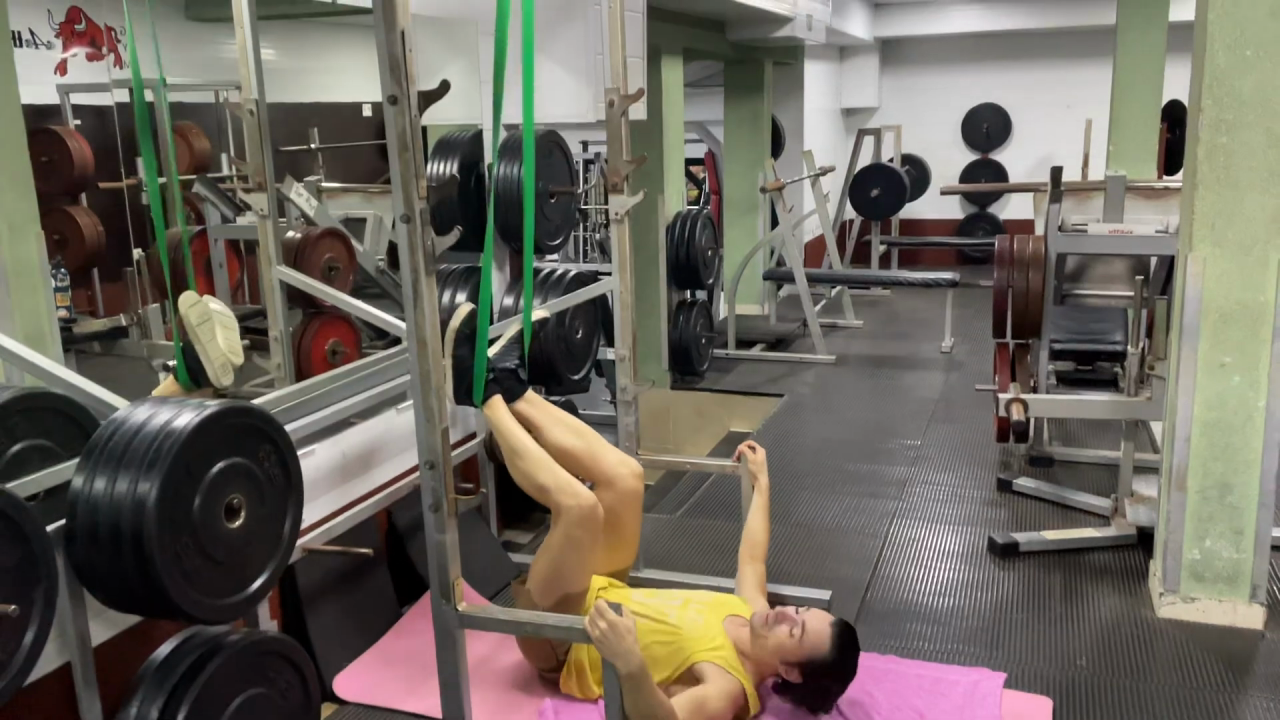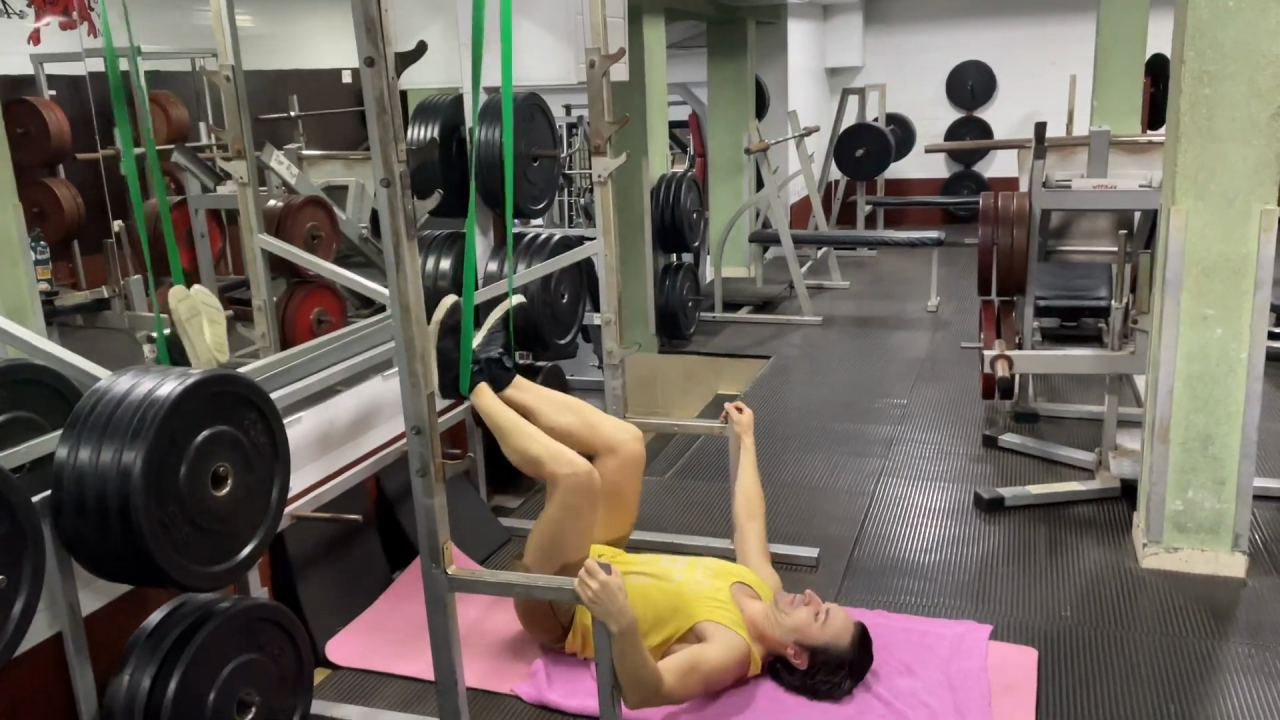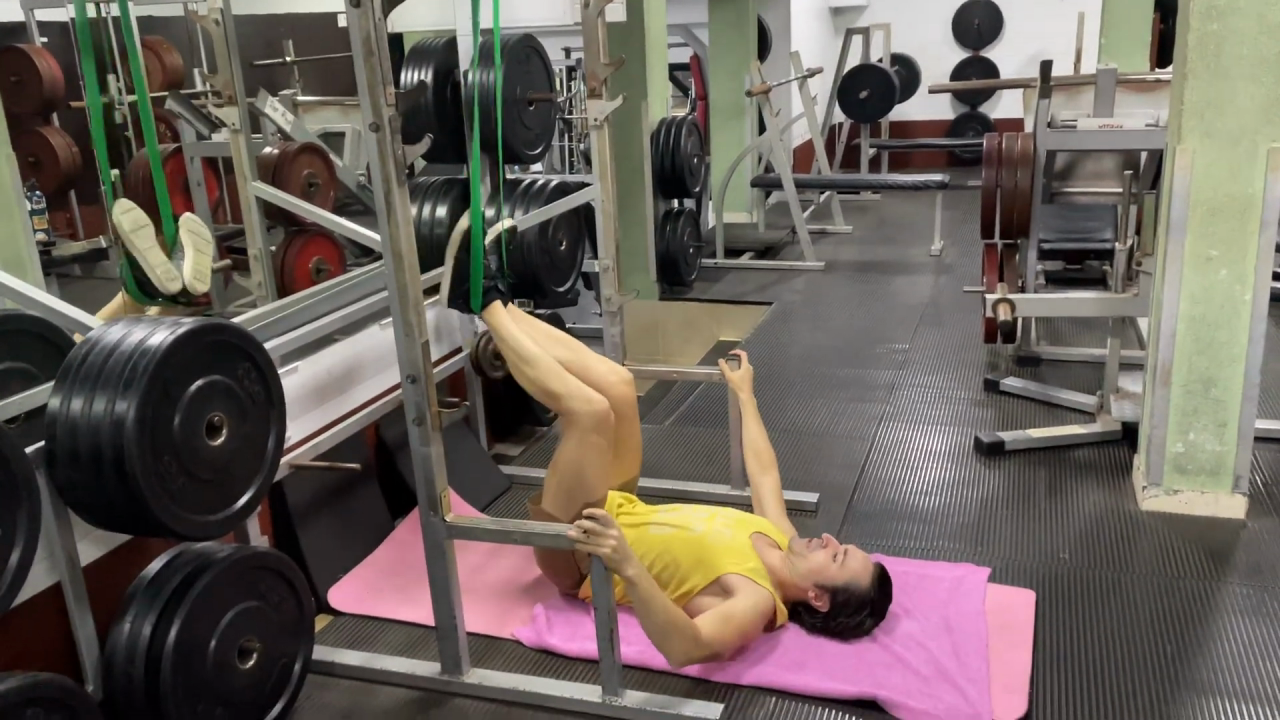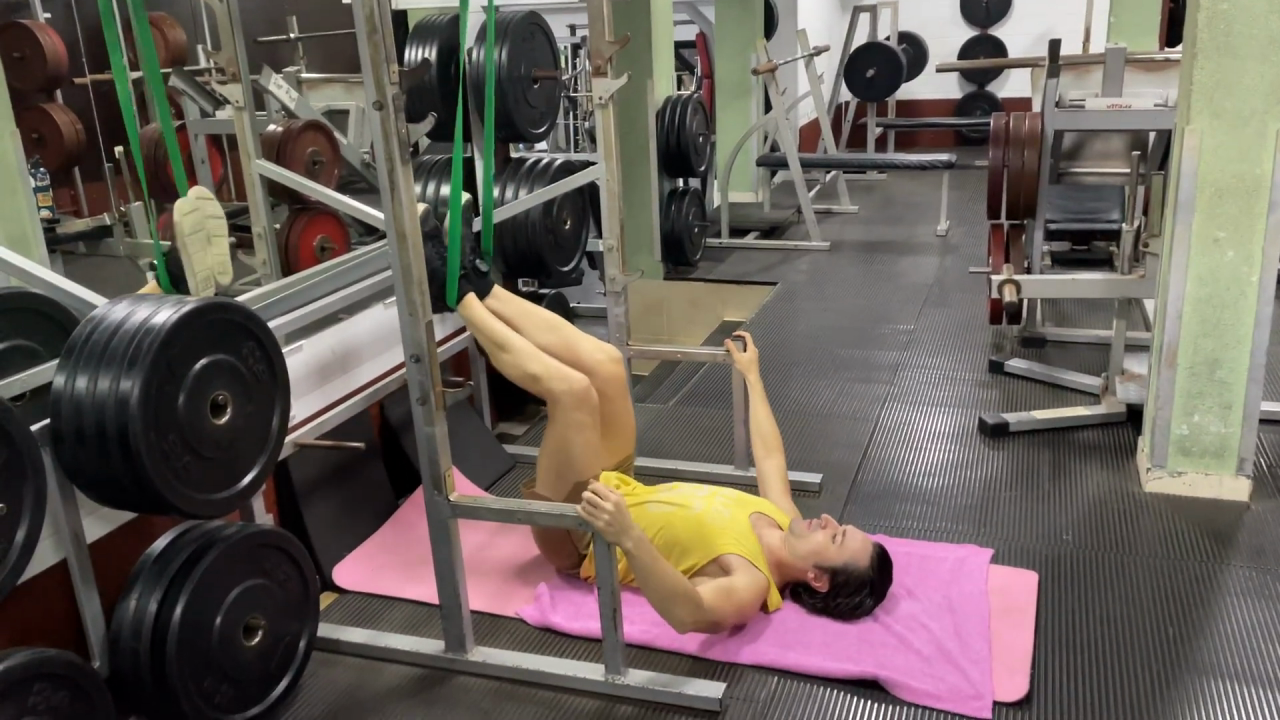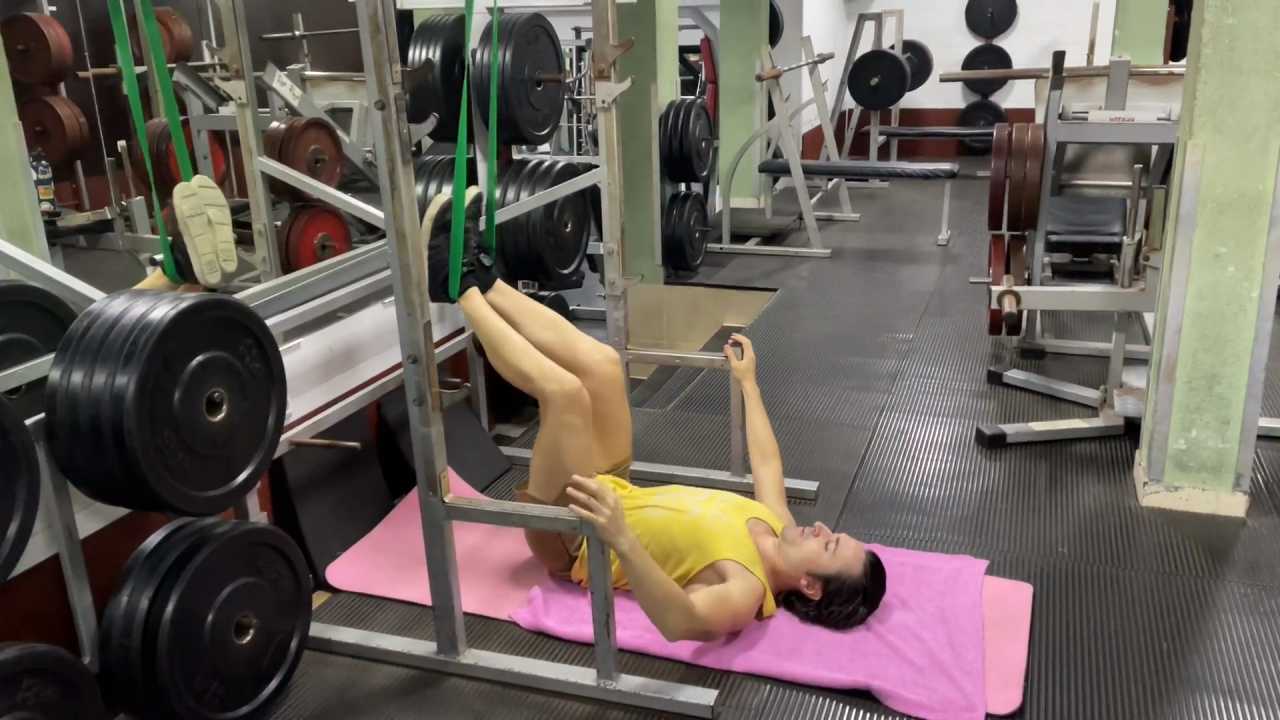
dt=1s
person 1, frame 1
right shoulder: (753, 615)
right elbow: (751, 562)
left wrist: (628, 665)
right wrist: (761, 482)
left hip: (560, 646)
right hip: (601, 595)
left knee: (578, 504)
right knee: (625, 477)
left ankle: (486, 393)
right ankle: (509, 388)
person 1, frame 2
left shoulder: (734, 651)
right shoulder: (765, 590)
left elbow: (644, 693)
right elbow: (750, 524)
left wrist: (621, 622)
right wrist: (746, 442)
left hip: (561, 612)
right hip: (595, 563)
left knee: (575, 473)
right knee: (625, 441)
left ankle: (471, 381)
right ankle: (496, 376)
person 1, frame 3
left shoulder: (756, 600)
right shoulder: (783, 546)
left elbow: (685, 647)
right elbow: (765, 475)
left wrist: (627, 566)
right wrist: (745, 396)
left hip: (576, 554)
right hip: (615, 514)
left knee: (590, 409)
right knee: (614, 385)
left ankle: (489, 305)
right ankle: (493, 300)
person 1, frame 4
left shoulder: (752, 583)
right shoulder: (783, 525)
left elbow: (689, 614)
right elbow: (770, 457)
left wrist: (628, 538)
right wrist: (751, 376)
left hip: (578, 539)
right hip: (615, 494)
left knee: (571, 387)
right knee: (603, 364)
left ankle: (458, 292)
right ankle: (475, 284)
person 1, frame 5
left shoulder: (747, 590)
right shoulder: (777, 529)
left elbow: (680, 622)
right elbow: (767, 464)
left wrist: (622, 540)
right wrist: (748, 383)
left hip: (573, 541)
right hip: (610, 493)
left knee: (563, 389)
right knee: (601, 364)
left ankle: (461, 286)
right ankle: (478, 278)
